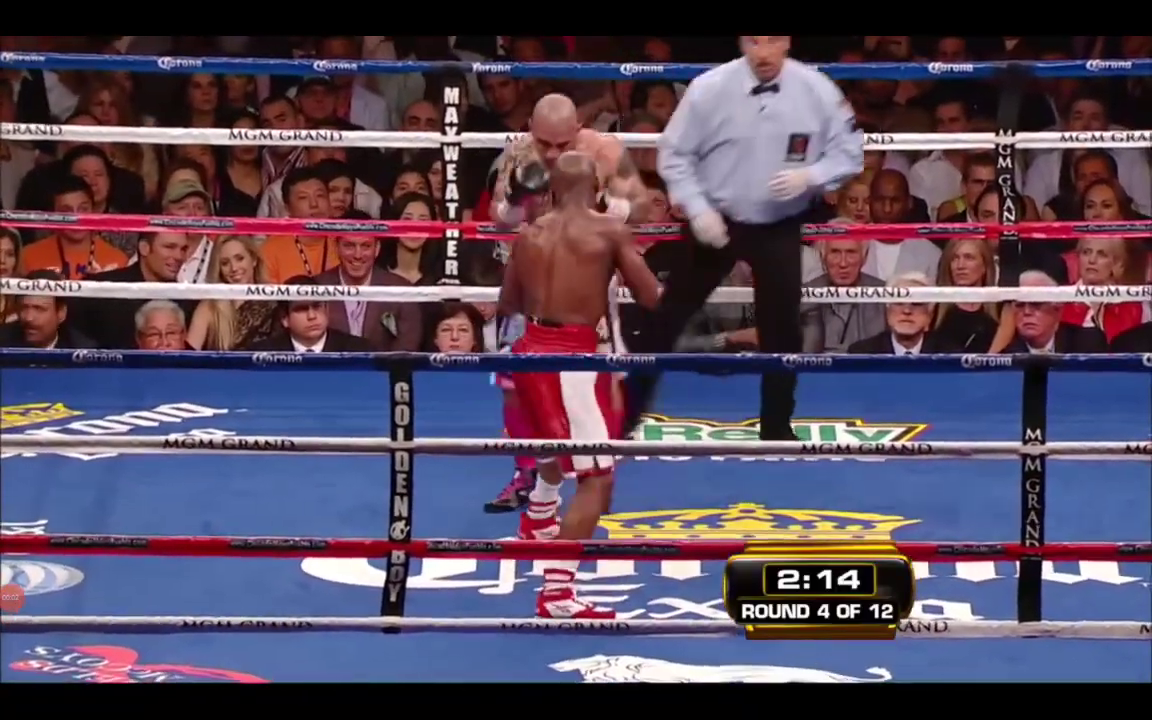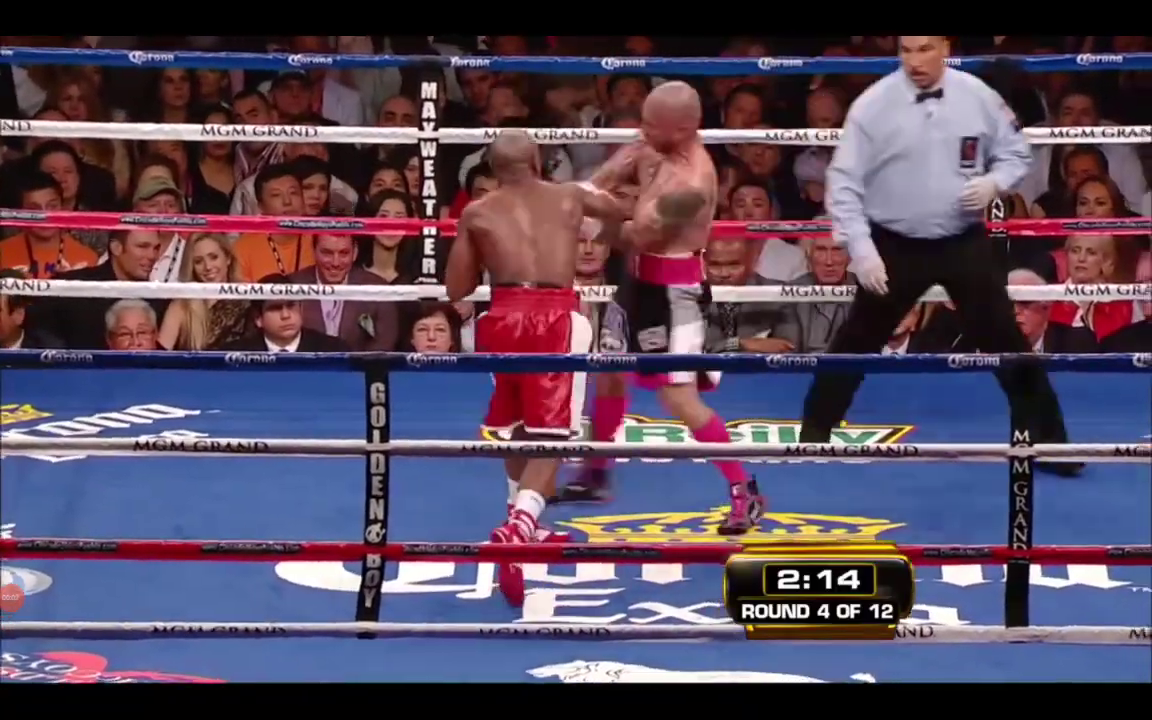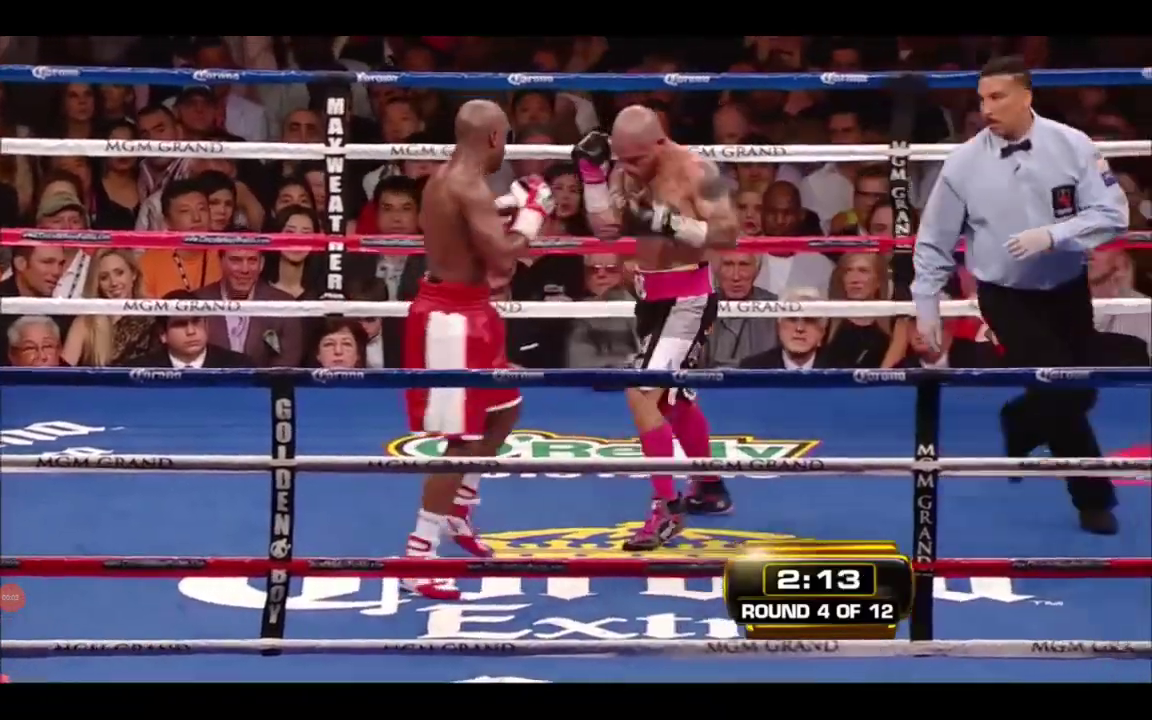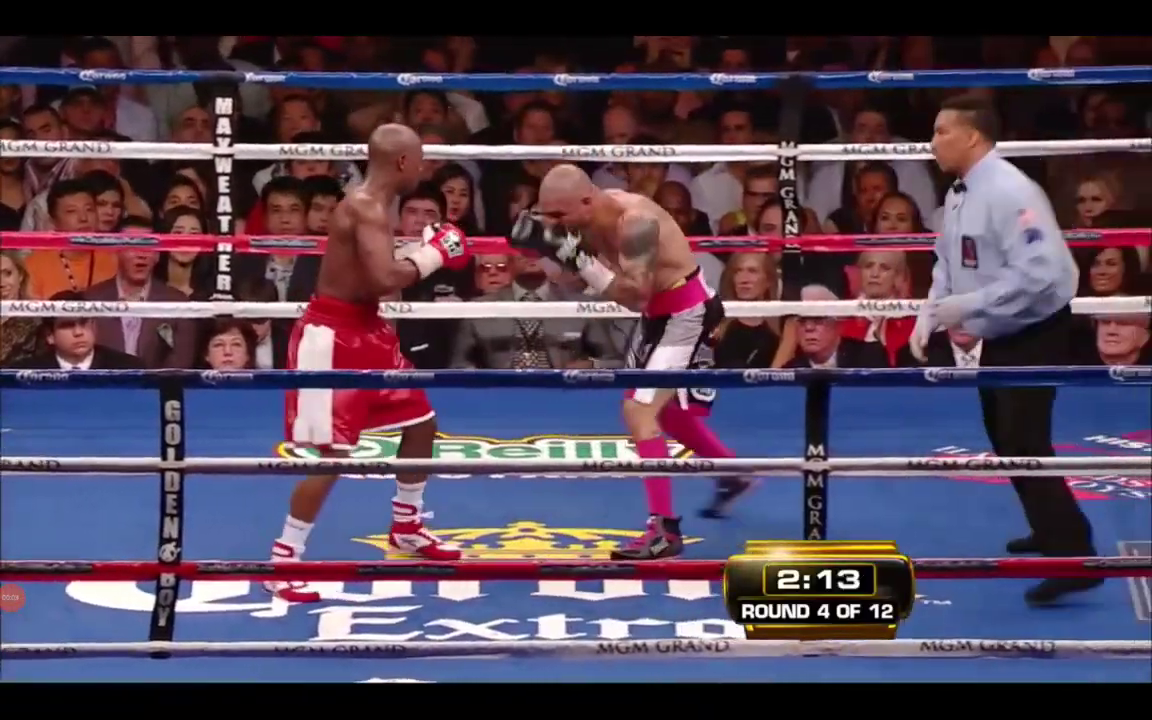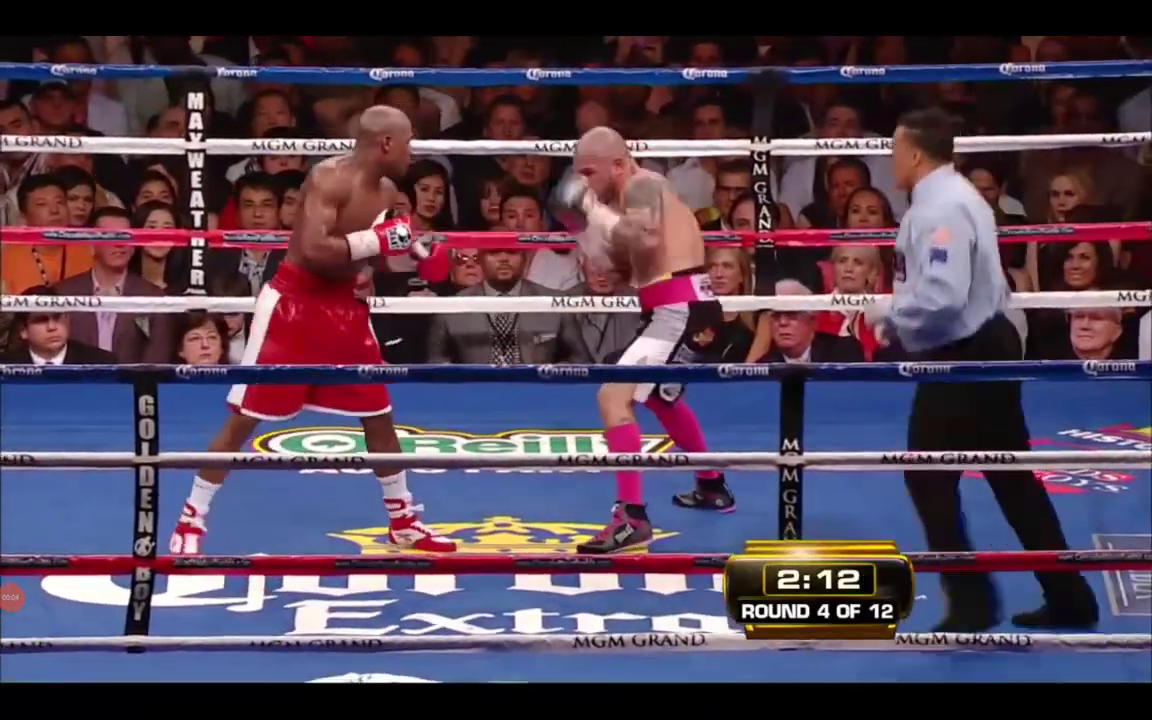
dt=0.5s
person 1, frame 1
left shoulder: (529, 234)
right shoulder: (610, 230)
left elbow: (508, 303)
right elbow: (649, 296)
right wrist: (619, 262)
left hip: (532, 347)
right hip: (571, 354)
left knee: (561, 438)
right knee: (597, 475)
left ankle: (537, 518)
right ankle: (556, 591)
person 1, frame 2
left shoulder: (475, 212)
right shoulder: (567, 196)
left elbow: (456, 290)
right elbow: (614, 207)
right wrist: (587, 194)
left hip: (504, 319)
right hip: (558, 318)
left knee: (521, 425)
right knee: (550, 437)
left ankle: (518, 526)
right ankle: (516, 526)
person 1, frame 3
left shoulder: (444, 177)
right shoulder: (470, 189)
right elbow: (504, 261)
left wrist: (505, 204)
right wrist: (535, 210)
left hip: (445, 309)
right hip: (454, 317)
left knee: (503, 413)
right knee: (465, 441)
left ankle: (457, 516)
right ankle: (417, 556)
person 1, frame 4
left shoulder: (375, 205)
right shoulder: (365, 208)
right elbow: (386, 278)
left wrist: (434, 243)
right wrist: (435, 252)
left hip: (363, 329)
right hip: (330, 332)
left knee: (421, 424)
right knee: (335, 450)
left ankle: (407, 526)
right ankle: (284, 558)
person 1, frame 5
left shoulder: (385, 192)
right shoulder: (329, 178)
left elbow: (385, 253)
right elbow: (313, 250)
left wrist: (413, 252)
right wrist: (378, 240)
left hip: (344, 309)
right hip: (292, 304)
left knee: (379, 415)
right knee: (243, 419)
left ankle: (403, 520)
right ankle: (191, 517)
person 2, frame 1
left shoulder: (816, 91)
right shoulder: (710, 88)
left elbow: (848, 153)
right elbow: (674, 154)
left wrist: (810, 175)
right wrist: (698, 210)
left hip: (778, 228)
right hip: (715, 222)
left knee: (781, 327)
right knee: (671, 314)
left ankle: (776, 425)
right ankle: (628, 409)
person 2, frame 2
left shoulder: (978, 97)
right shoulder: (873, 106)
left elbow: (1017, 152)
right elbow: (845, 184)
left wrist: (995, 182)
right wrist: (861, 250)
left hip: (965, 240)
right hip: (898, 243)
left knee: (1005, 338)
right knee: (861, 337)
left ankle: (1046, 441)
right ankle: (815, 430)
person 2, frame 3
left shoulder: (1073, 146)
right shoulder: (963, 163)
left elbow: (1112, 213)
right elbow: (934, 239)
left wrist: (1052, 236)
right wrist: (926, 305)
left hip: (1067, 290)
right hip: (1006, 296)
left knee: (1078, 391)
right knee: (1054, 393)
left ankle: (1018, 424)
right ankle: (1094, 496)
person 2, frame 4
left shoulder: (1010, 191)
right shoulder: (960, 195)
left elbow: (1039, 273)
right elbow: (950, 267)
left wrist: (969, 307)
right wrist: (929, 319)
left hip: (1034, 333)
right hip: (1005, 337)
left knee: (1021, 442)
right knee: (1007, 438)
left ankle: (1076, 560)
right ankle: (1055, 533)
person 2, frame 5
left shoulder: (941, 208)
right shoulder: (948, 197)
left elbow: (942, 297)
left wrist: (892, 315)
right wrist: (899, 323)
left hip: (963, 356)
right hip: (985, 346)
left knee: (928, 478)
right knee: (1011, 475)
left ankle: (973, 601)
right ankle: (1067, 596)
person 3, frame 1
left shoulder: (608, 151)
right shoulder: (520, 152)
left elbow: (641, 207)
right elbow: (501, 221)
left wrist: (603, 204)
right wrist: (515, 193)
right knee: (514, 386)
right ankle: (526, 474)
person 3, frame 2
left shoulder: (689, 184)
right shoulder: (669, 150)
left elbow: (632, 235)
right elbow: (628, 159)
right wrist: (595, 182)
left hip: (673, 289)
right hip: (653, 278)
left knee: (680, 398)
right knee: (611, 376)
left ankle: (744, 491)
right ankle: (592, 471)
person 3, frame 3
left shoulder: (698, 171)
right shoulder: (628, 172)
left elbow: (727, 232)
right elbow: (607, 229)
left wrist: (670, 224)
right wrist: (594, 174)
left hip: (686, 299)
right hip: (653, 295)
left knee: (644, 397)
right knee: (675, 398)
left ankle: (665, 510)
right ankle: (709, 489)
person 3, frame 4
left shoulder: (635, 220)
right shoulder: (586, 216)
left elbow: (633, 293)
left wrist: (578, 259)
right wrist: (539, 242)
left hip: (688, 310)
right hip: (661, 308)
left knee: (642, 412)
right knee: (667, 407)
left ankle: (665, 530)
person 3, frame 5
left shoulder: (641, 185)
right shoulder: (631, 198)
left elbow: (643, 241)
right elbow: (618, 265)
left wrist: (588, 206)
right wrist: (581, 217)
left hip: (680, 310)
right hip: (683, 310)
left knee: (613, 396)
right knee: (661, 396)
left ankle: (632, 517)
right ankle: (712, 487)
